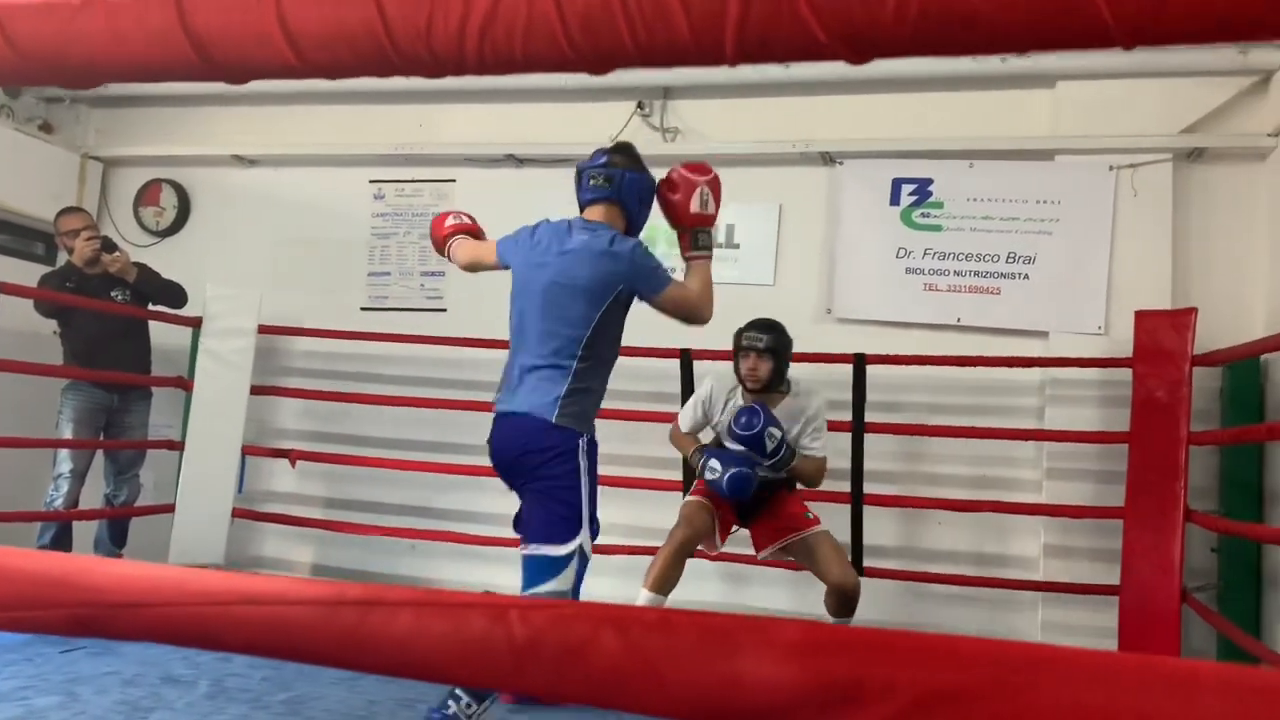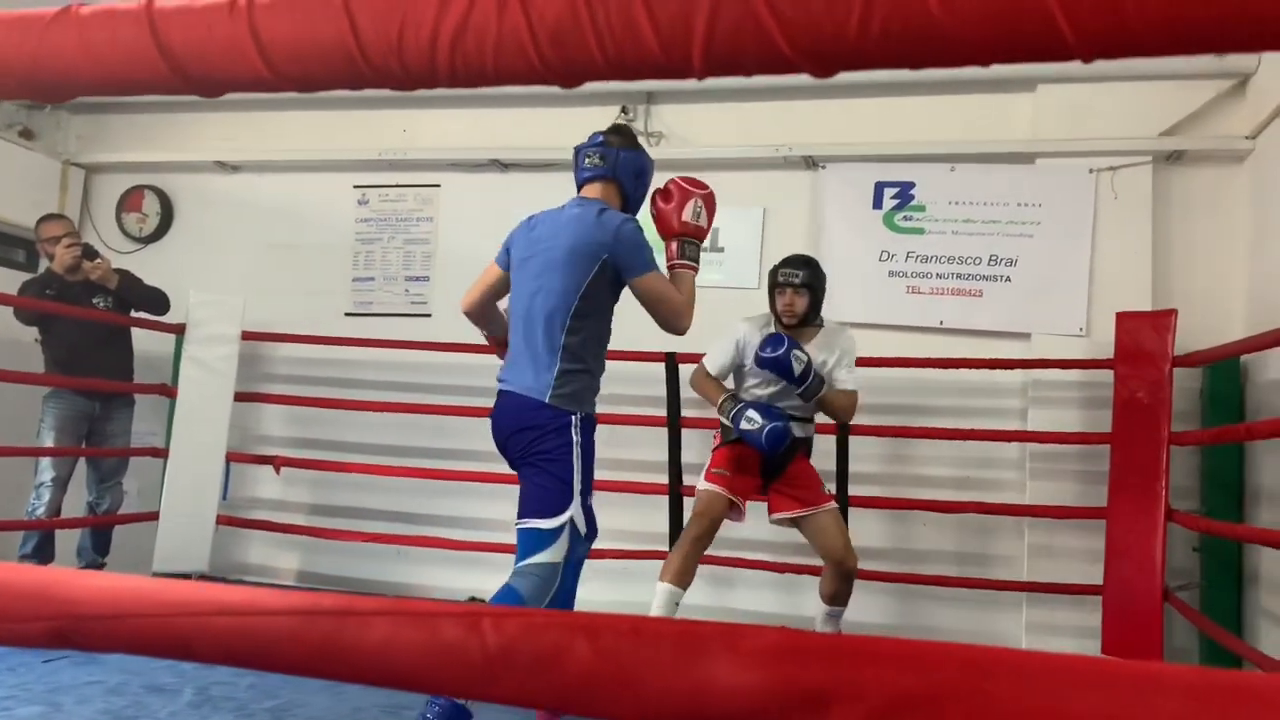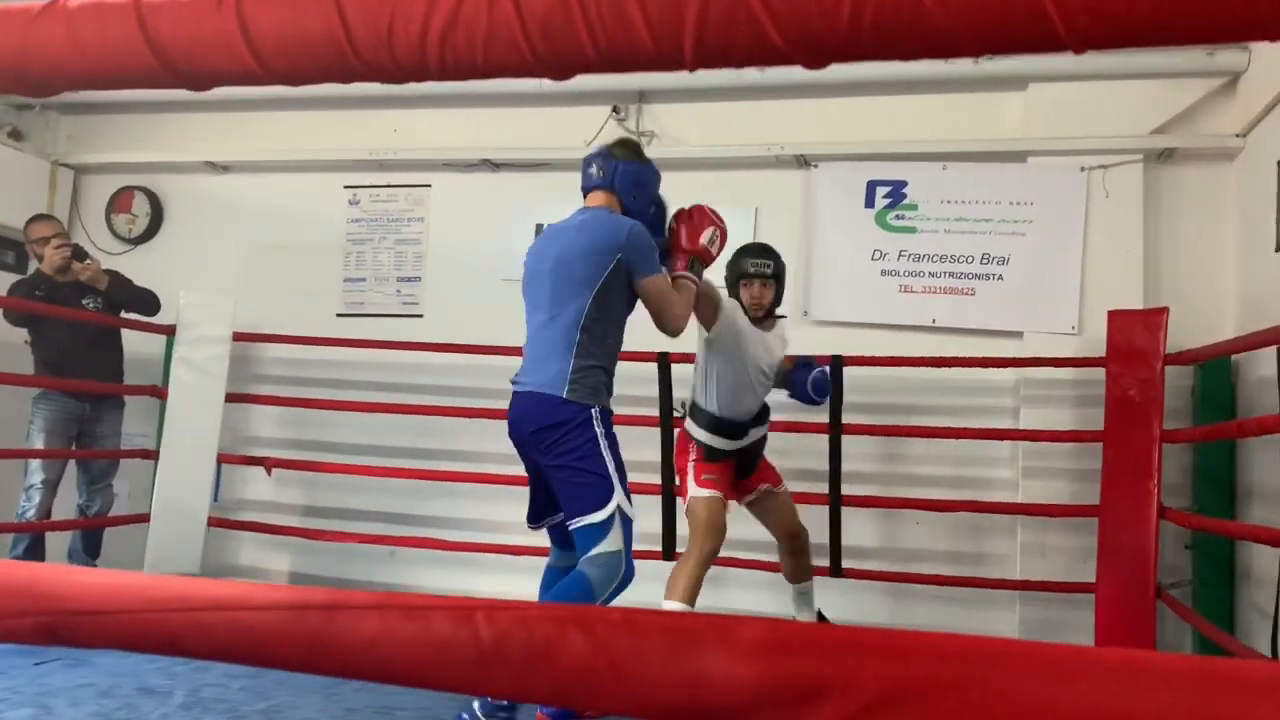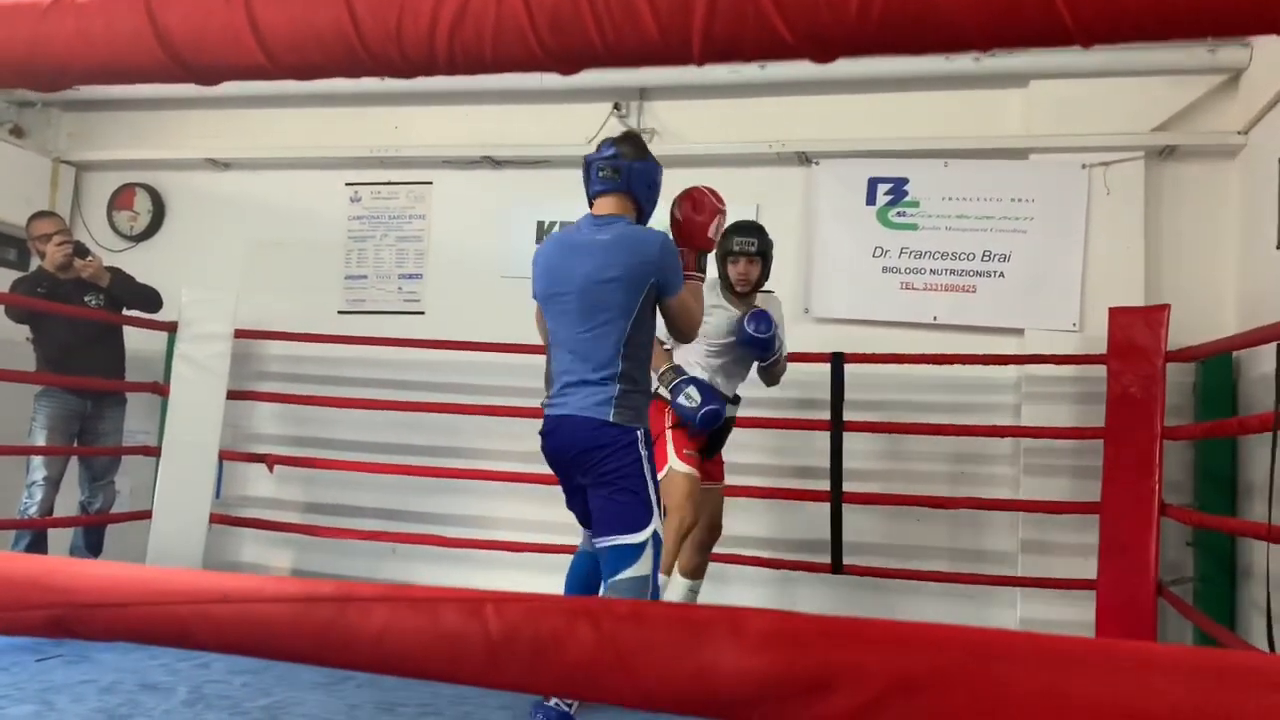
dt=0.3s
person 1, frame 1
left shoulder: (535, 238)
right shoulder: (624, 256)
left elbow: (467, 257)
right elbow: (699, 310)
left wrist: (457, 235)
right wrist: (697, 237)
left hip: (508, 428)
right hip: (556, 435)
left knee: (554, 561)
right knee: (552, 590)
person 1, frame 2
left shoulder: (532, 227)
right shoulder: (617, 229)
left elbow: (474, 304)
right elbow: (677, 319)
right wrist: (686, 247)
left hip: (512, 406)
right hip: (555, 415)
left knee: (573, 536)
right knee: (539, 574)
person 1, frame 3
left shoulder: (547, 239)
right shoulder: (626, 234)
right elbow: (673, 320)
right wrist: (688, 265)
left hip: (527, 408)
right hip: (570, 413)
left knee: (570, 549)
right knee: (610, 561)
person 1, frame 4
left shoulder: (550, 249)
right shoulder: (653, 247)
right elbow: (687, 328)
right wrist: (694, 258)
left hip: (558, 426)
right hip: (614, 431)
left knee: (602, 541)
right knee: (631, 584)
person 2, frame 1
left shoulder: (808, 404)
right shoulder: (718, 388)
left elbow: (814, 476)
right elbow: (678, 433)
left wrist: (780, 449)
right wrist: (705, 460)
left hip: (774, 490)
right hip: (724, 484)
left knee: (845, 581)
right knee: (686, 531)
person 2, frame 2
left shoulder: (838, 341)
right shoulder: (751, 331)
left elbow: (846, 410)
right elbow: (700, 377)
left wrist: (806, 378)
right wrist: (736, 409)
left hip: (791, 452)
right hip: (741, 442)
left knee: (843, 559)
right knee: (701, 524)
left ankle: (828, 633)
person 2, frame 3
left shoulder: (775, 329)
right shoulder: (726, 320)
right elbow: (702, 297)
left wrist: (803, 377)
left hip: (745, 448)
right hip: (704, 448)
left knee: (794, 536)
right knee: (706, 541)
left ankle: (807, 616)
person 2, frame 4
left shoulder: (769, 308)
right shoulder: (699, 299)
left elbow: (772, 379)
right elbow: (655, 345)
left wrist: (770, 353)
right wrist: (676, 381)
left hip: (711, 426)
right hip: (676, 414)
left knee: (709, 529)
right knee: (685, 513)
left ankle: (682, 609)
person 3, frame 1
left shoulder: (134, 272)
right shoulder: (59, 280)
left elbow: (178, 297)
right elbow: (44, 307)
left wrist: (132, 275)
right wrist: (76, 264)
left hip: (133, 394)
right hip: (84, 391)
left knee: (125, 487)
right knee: (67, 479)
left ankle: (109, 557)
person 3, frame 2
left shoulder: (116, 279)
right shoulder: (39, 287)
left elbow: (160, 304)
right elbow: (24, 315)
left wrist: (114, 282)
right wrist: (56, 271)
left hip: (116, 402)
right hip: (66, 398)
left knee: (107, 494)
right knee: (49, 488)
left ankle: (91, 567)
right ankle: (32, 568)
person 3, frame 3
left shoulder: (105, 279)
right shoulder: (29, 288)
left elbow: (151, 305)
left wrist: (103, 283)
right wrist: (45, 272)
left hip: (106, 403)
right hip: (55, 401)
left knee: (98, 496)
right knee: (39, 490)
left ankle: (82, 568)
person 3, frame 4
left shoulder: (108, 276)
right shoulder: (31, 285)
left elbow: (153, 302)
right elbow: (15, 313)
left wrist: (105, 280)
right wrist: (47, 269)
left hip: (107, 401)
right hip: (57, 398)
left knee: (99, 493)
right knee: (41, 487)
